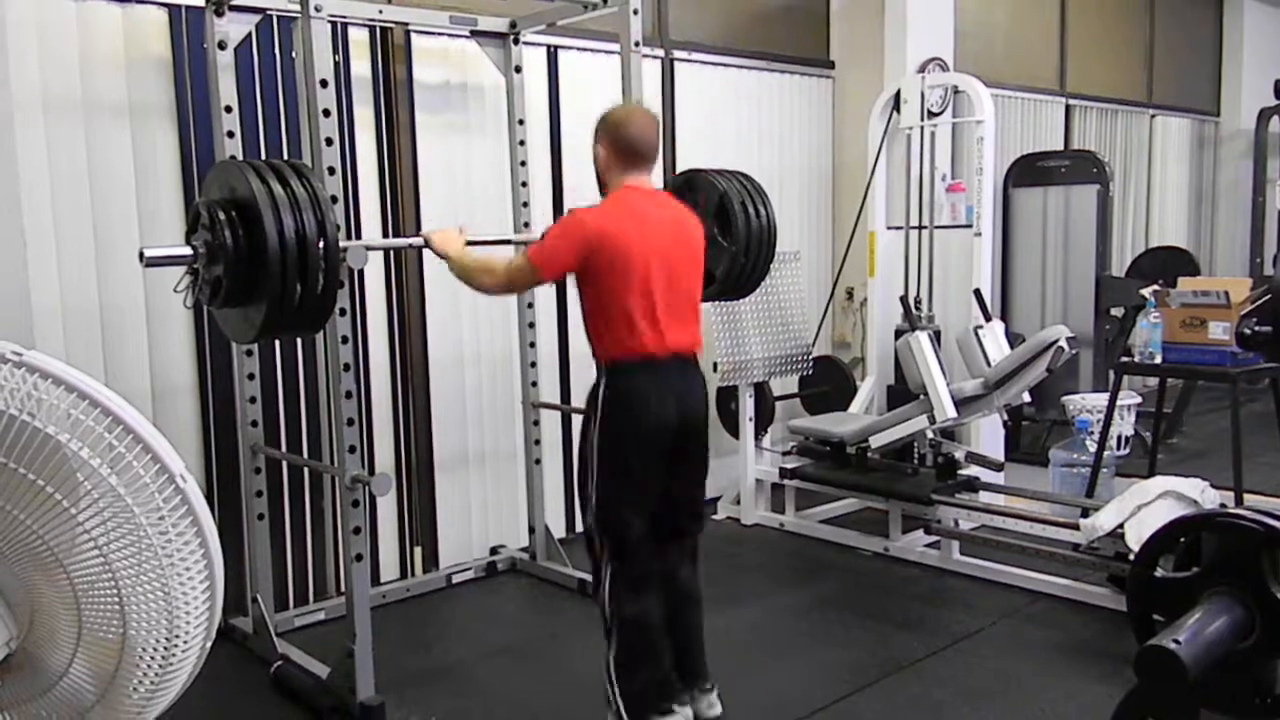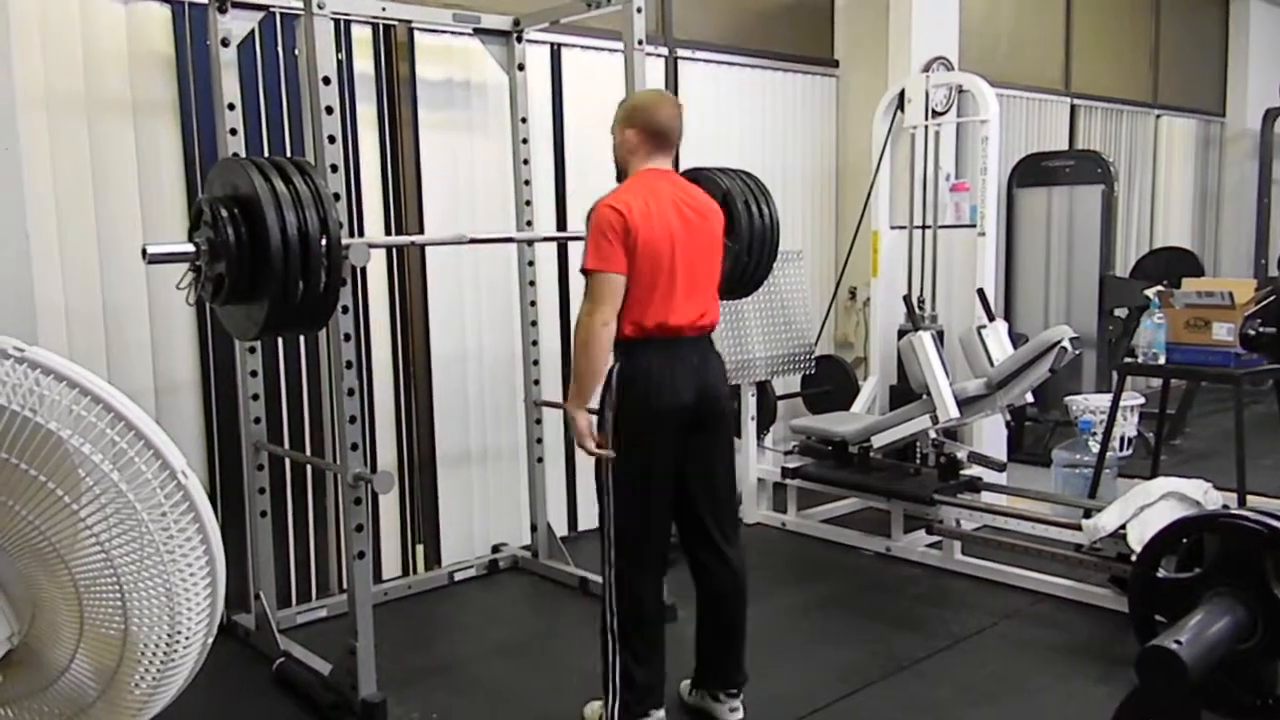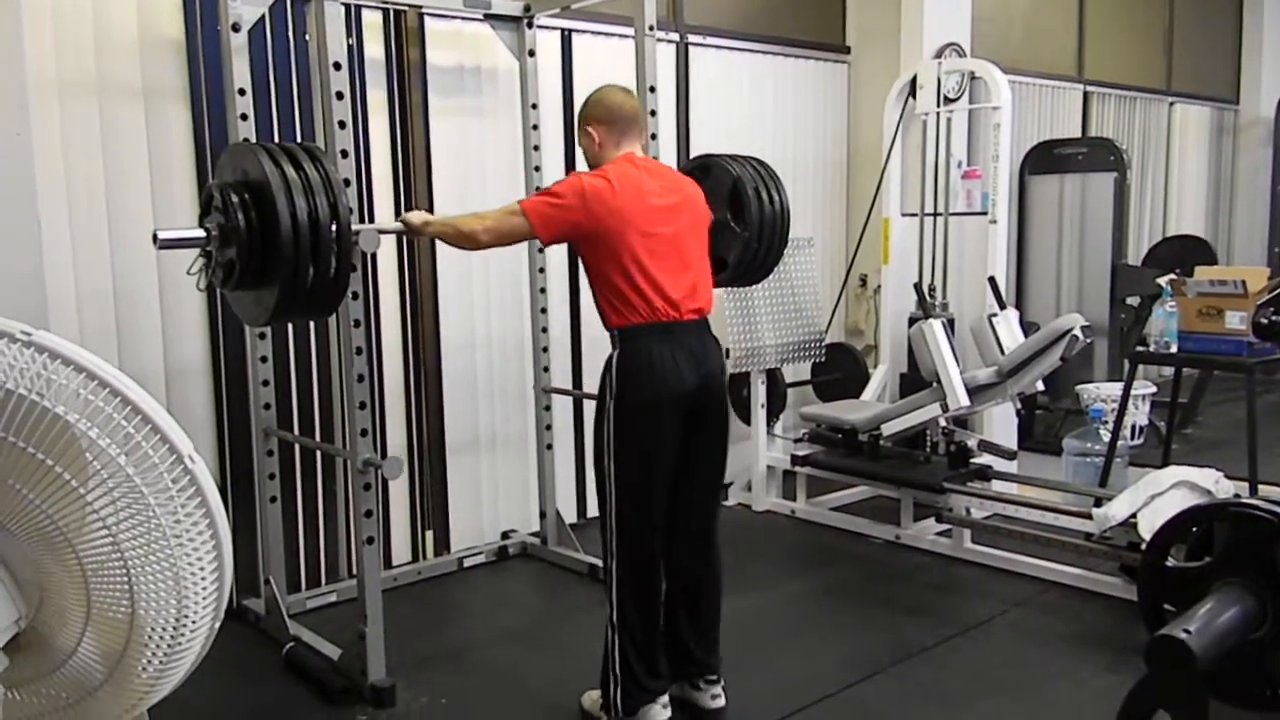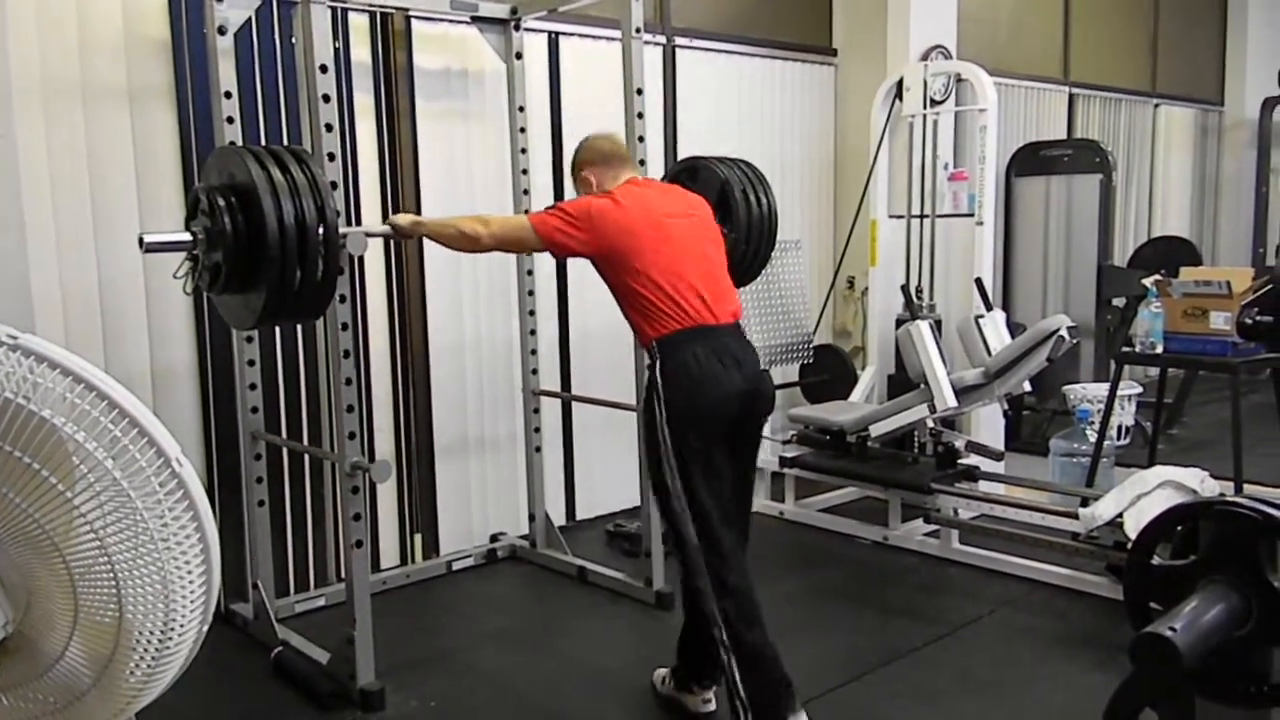
dt=1s
person 1, frame 1
left shoulder: (591, 226)
right shoulder: (689, 224)
left elbow: (503, 279)
left wrist: (451, 251)
left hip: (632, 394)
right hip: (688, 390)
left knee: (623, 555)
right knee: (674, 546)
person 1, frame 2
left shoulder: (617, 209)
right shoulder: (708, 208)
left elbow: (601, 316)
left wrist: (579, 405)
left hip: (646, 376)
right hip: (706, 369)
left knee: (635, 549)
right knee: (715, 538)
person 1, frame 3
left shoulder: (589, 193)
right shoulder: (688, 191)
left elbow: (483, 232)
left wrist: (426, 224)
left hip: (646, 364)
right hip: (704, 355)
left knee: (634, 535)
right knee: (695, 531)
person 1, frame 4
left shoulder: (598, 213)
right shoulder: (691, 202)
left elbow: (486, 235)
left wrist: (417, 225)
left hip: (690, 375)
right hip: (745, 365)
left knee: (710, 552)
right knee: (719, 540)
